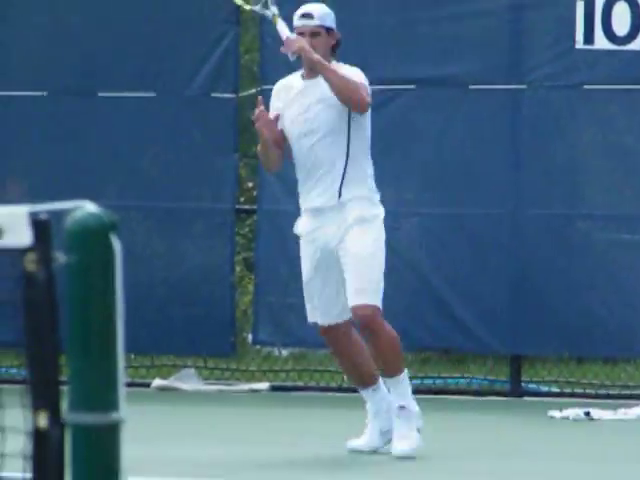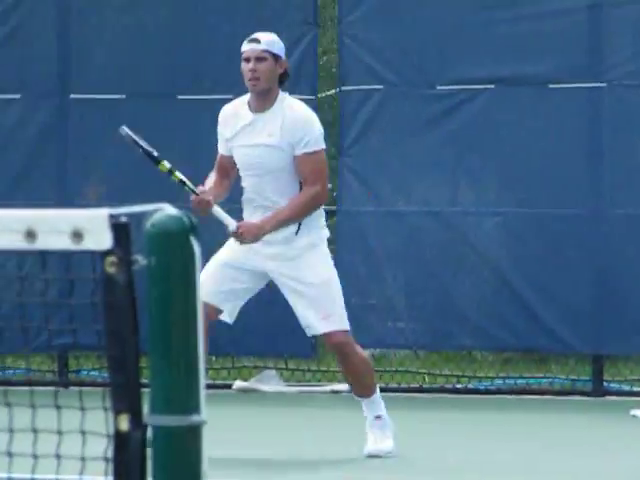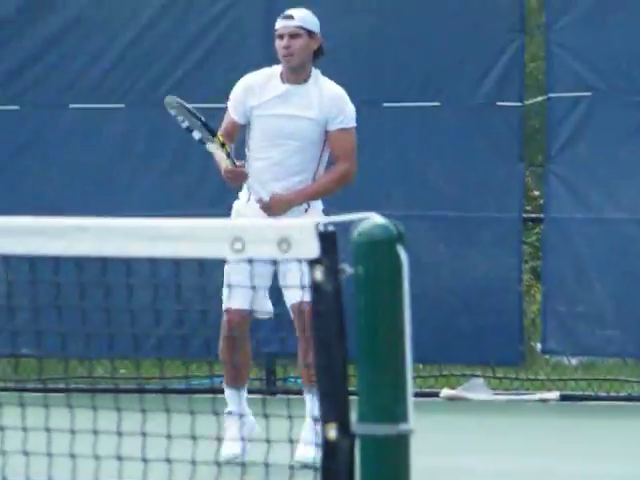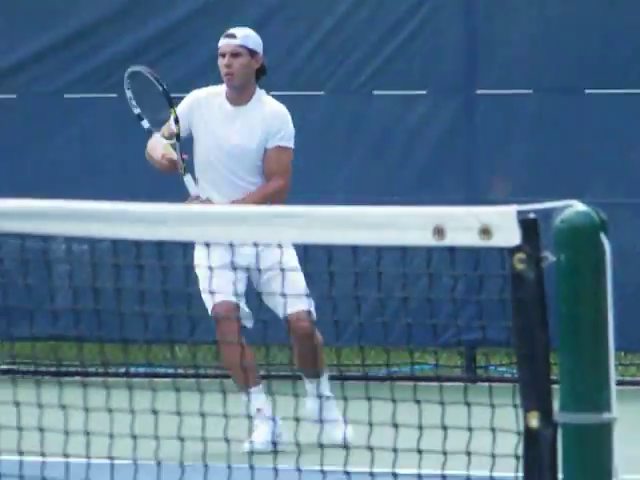
dt=0.4s
person 1, frame 1
left shoulder: (350, 76)
right shoulder: (284, 91)
left elbow: (360, 103)
right elbow: (275, 164)
left wrist: (315, 58)
right wrist: (266, 134)
left hip: (357, 217)
right hip: (314, 224)
left knee: (367, 315)
right knee: (334, 332)
left ankle: (405, 409)
right ankle: (384, 417)
person 1, frame 2
left shoulder: (301, 120)
right shoulder: (229, 115)
left elbow: (317, 191)
right elbow: (223, 174)
left wrist: (265, 225)
right wrist: (208, 194)
left hip: (300, 243)
right hip: (248, 241)
left knee: (338, 339)
left ankle: (377, 420)
person 1, frame 3
left shoulder: (334, 98)
right shoulder: (250, 85)
left elbow: (345, 168)
right elbow: (222, 141)
left wrist: (292, 199)
right wrist: (227, 168)
left hip: (301, 219)
right hip: (251, 218)
left knee: (305, 317)
right knee: (234, 322)
left ankle: (314, 423)
right ankle: (238, 419)
person 1, frame 4
left shoulder: (276, 116)
right shoulder: (199, 101)
left elbow: (279, 187)
right elbow: (156, 143)
right wrist: (162, 154)
right hip: (212, 239)
left knee: (301, 325)
right knee: (226, 316)
left ankle: (321, 401)
right ankle: (263, 418)
